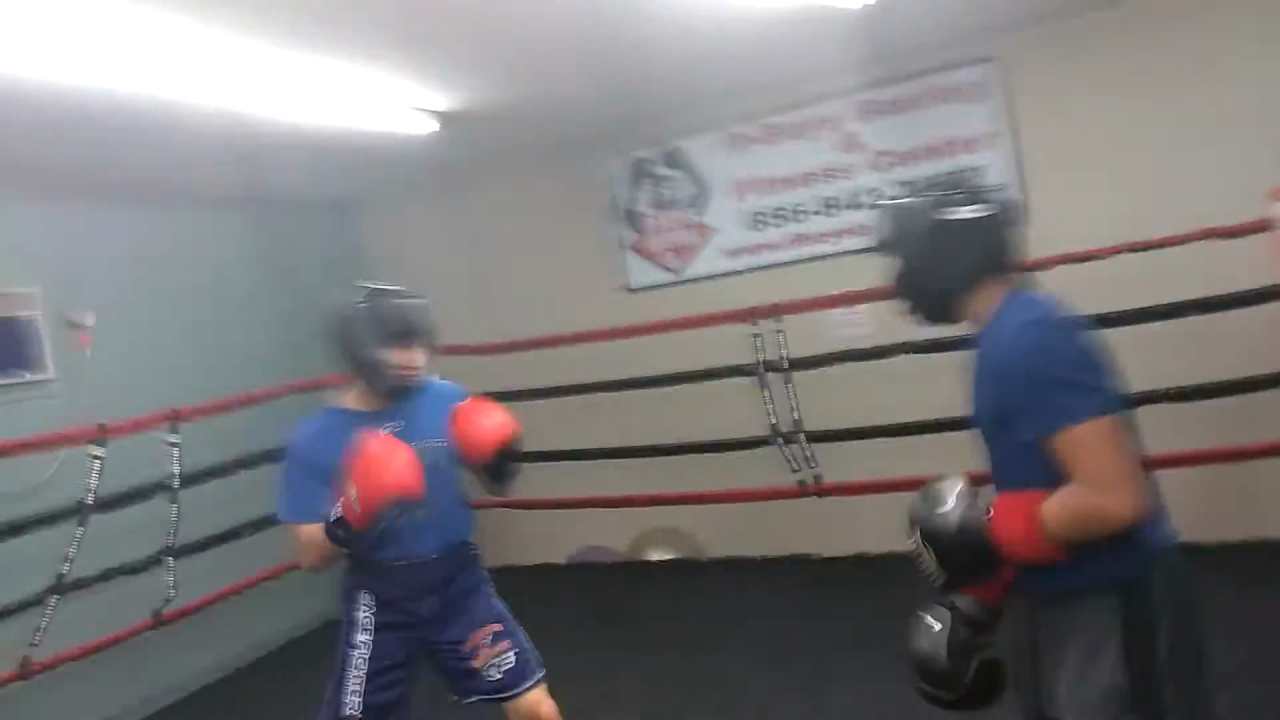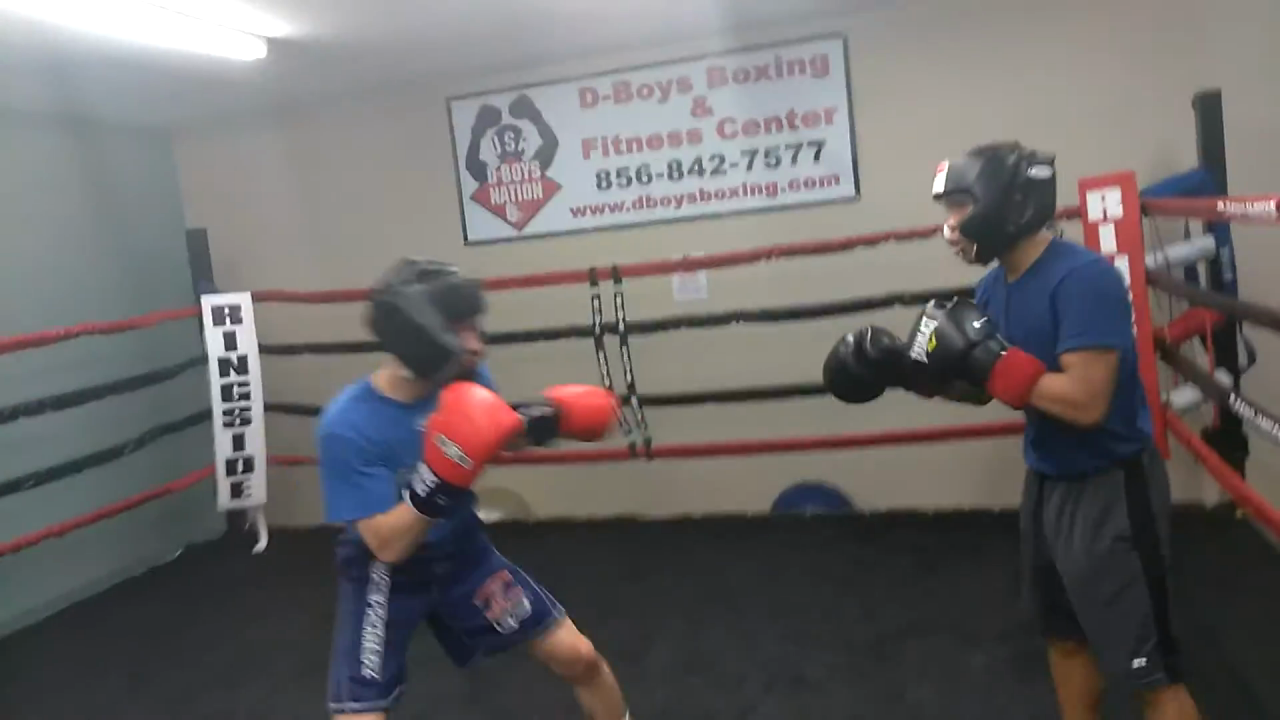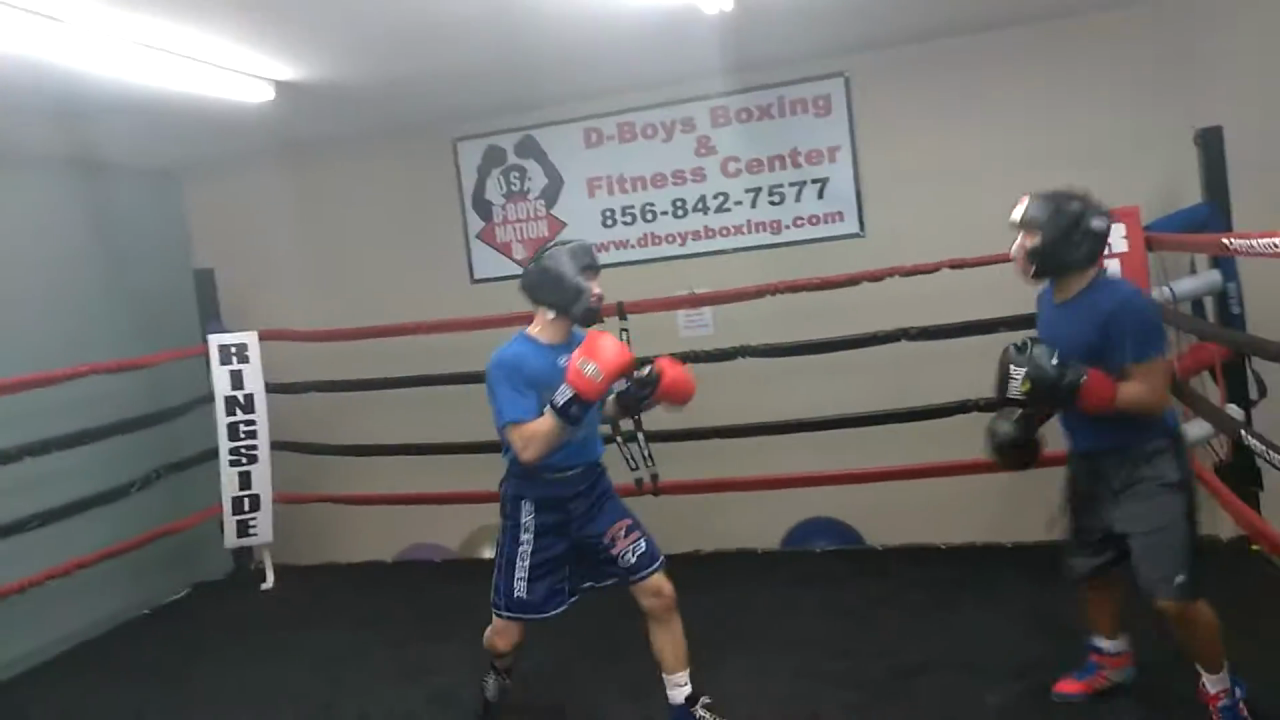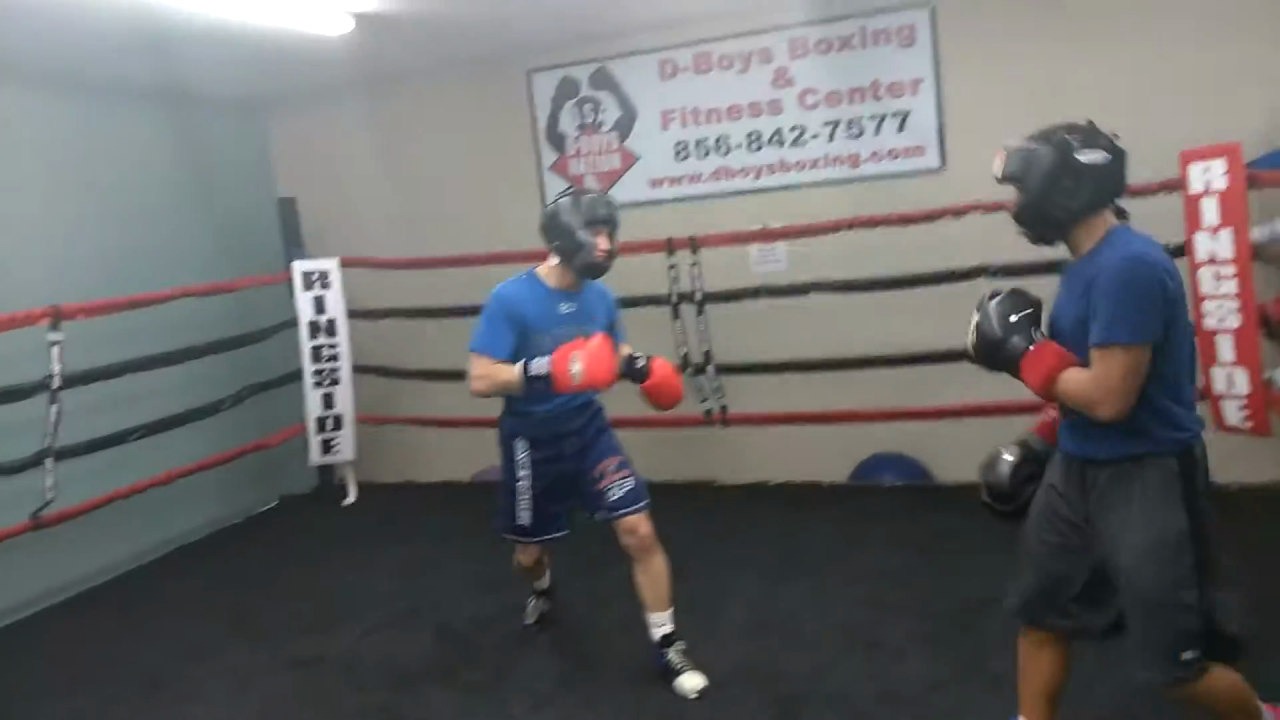
dt=1s
person 1, frame 1
left shoulder: (1028, 338)
right shoulder: (1011, 333)
left elbow: (1113, 501)
left wrist: (988, 532)
right wrist: (975, 596)
left hip: (1112, 606)
right hip: (1063, 596)
person 1, frame 2
left shoulder: (1083, 277)
right shoulder: (995, 285)
left elbow: (1086, 404)
right elbow: (978, 384)
left wrist: (985, 358)
right wrist: (904, 365)
left hip: (1111, 488)
right hip: (1048, 482)
left knee: (1143, 662)
right knee: (1065, 636)
person 1, frame 3
left shoulder: (1124, 304)
right shoulder: (1049, 299)
left elbow: (1152, 396)
left wrist: (1072, 384)
right wrist: (1029, 409)
left hip: (1148, 462)
right hip: (1090, 462)
left knee: (1173, 595)
right knee: (1092, 568)
right ankle: (1111, 656)
person 1, frame 4
left shoulder: (1129, 266)
right shoulder: (1090, 262)
left elbow: (1110, 397)
left wrist: (1023, 348)
right wrist: (1044, 438)
left hip: (1148, 480)
right hip: (1078, 472)
left knee: (1178, 662)
right knee: (1038, 618)
person 2, frame 1
left shoulder: (446, 401)
right shoulder: (316, 439)
left elbow: (494, 483)
right elbow: (309, 555)
left wrist: (497, 455)
right wrist: (347, 518)
left hip: (457, 582)
right hip: (380, 602)
person 2, frame 2
left shoulder: (463, 380)
right shoulder: (347, 427)
left elbow: (494, 434)
right elbow: (389, 547)
left wrist: (536, 422)
right wrist: (440, 477)
left hip: (461, 552)
right hip: (385, 577)
left knee: (577, 656)
person 2, frame 3
left shoulder: (585, 343)
right shoulder: (509, 362)
right elbow: (529, 447)
left wrist: (642, 390)
right wrist: (573, 394)
left hip: (591, 491)
right hip: (535, 504)
left knee: (659, 595)
right knee: (507, 636)
right ankle: (499, 672)
person 2, frame 4
left shoulder: (599, 297)
right shoulder: (511, 299)
right elbow: (480, 380)
left wrist: (639, 365)
right wrist: (546, 369)
left hip: (588, 428)
right hip: (531, 440)
left knee: (640, 532)
right knee: (530, 553)
left ankle: (668, 645)
right ankle: (542, 591)
